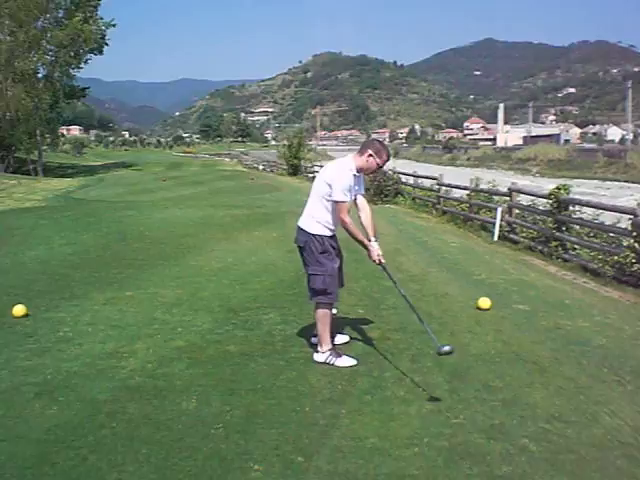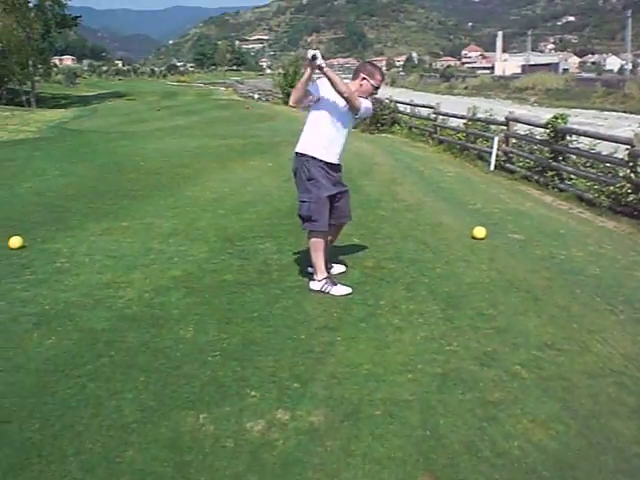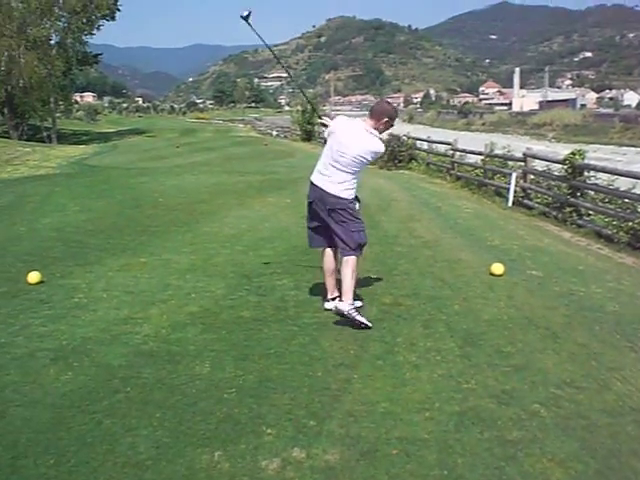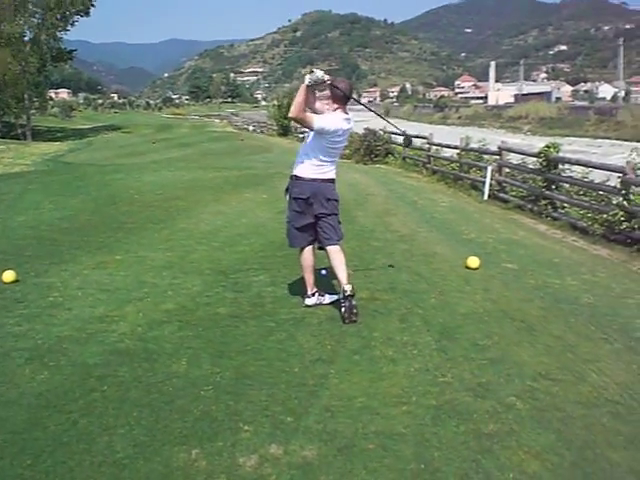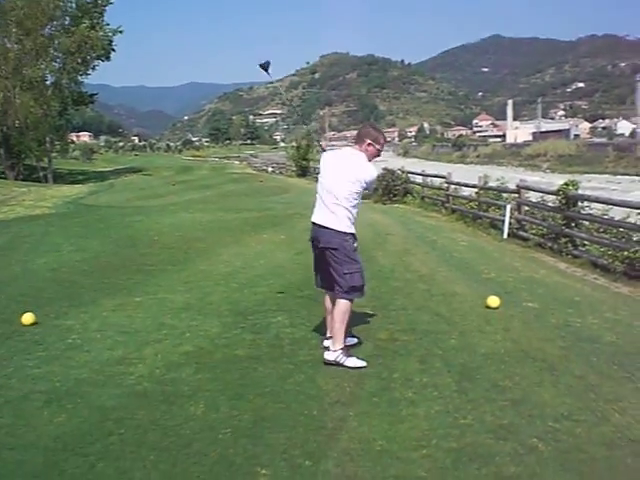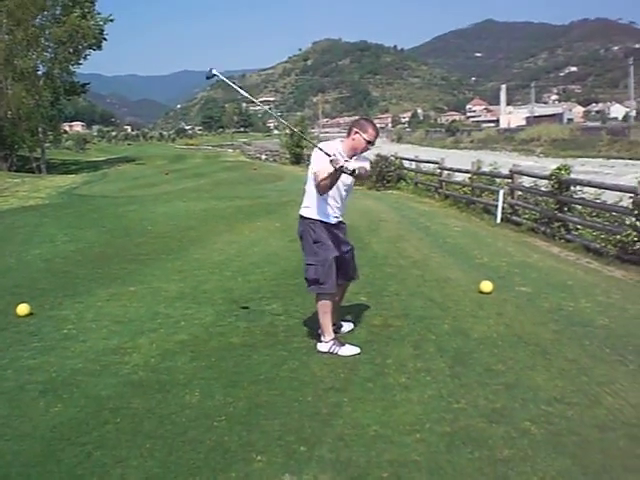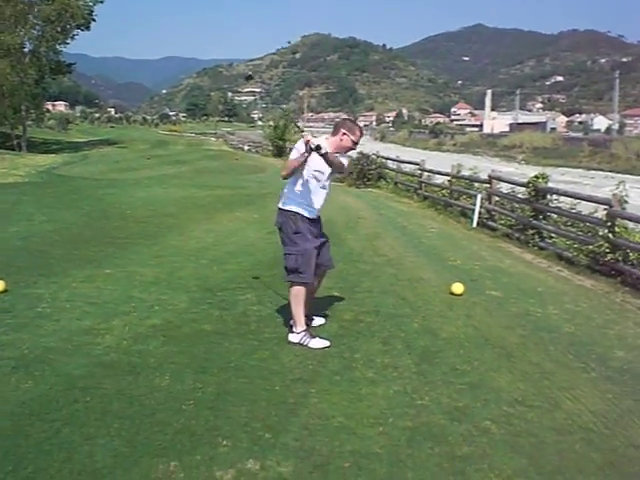
dt=0.5s
person 1, frame 1
left shoulder: (358, 176)
right shoulder: (340, 171)
left elbow: (363, 208)
right elbow: (343, 218)
left wrist: (373, 242)
right wrist: (368, 246)
left hip: (325, 235)
right hip: (315, 235)
left knee: (331, 287)
right knee: (325, 291)
left ankle: (322, 333)
right ankle: (324, 350)
person 1, frame 2
left shoulder: (365, 106)
right shoulder: (322, 85)
left elbow: (348, 96)
right elbow: (294, 102)
left wrist: (325, 69)
right wrist: (310, 70)
left hip: (332, 166)
right hip: (310, 161)
left knee: (339, 218)
right knee: (318, 220)
left ankle: (320, 261)
right ankle: (320, 277)
person 1, frame 3
left shoulder: (344, 125)
right shoulder: (378, 147)
left elbow: (330, 127)
left wrist: (330, 122)
left hip: (317, 189)
right hip: (341, 200)
left knee: (328, 245)
right knee: (350, 250)
left ankle: (332, 297)
right ankle: (347, 303)
person 1, frame 4
left shoulder: (331, 122)
right shoulder: (344, 120)
left elbow: (295, 114)
right elbow: (312, 106)
left wrist: (309, 83)
right wrist: (313, 85)
left hip: (303, 185)
right hip: (326, 186)
left knee: (306, 243)
right knee: (332, 242)
left ankle: (311, 293)
right ankle: (346, 288)
person 1, frame 5
left shoulder: (328, 156)
right shoulder: (369, 171)
left hip: (319, 228)
right hip: (338, 234)
left knee: (331, 286)
right knee: (348, 289)
left ankle: (332, 335)
right ankle: (336, 349)
person 1, frame 6
left shoulder: (361, 161)
right shoulder: (323, 150)
left elbow: (363, 174)
right elbow: (321, 187)
left wrist: (353, 170)
right wrist: (336, 170)
left hip: (335, 223)
right hip: (314, 222)
left knee: (345, 276)
right knee: (325, 281)
left ankle: (331, 323)
right ankle: (327, 339)
person 1, frame 7
left shoulder: (341, 159)
right shoulder: (305, 145)
left elbow: (336, 166)
right elbow: (285, 173)
left wrist: (323, 151)
right wrist: (307, 152)
left hip: (311, 218)
right hip: (293, 215)
left knee: (320, 268)
right knee: (301, 272)
left ankle: (301, 315)
right ankle: (298, 331)
